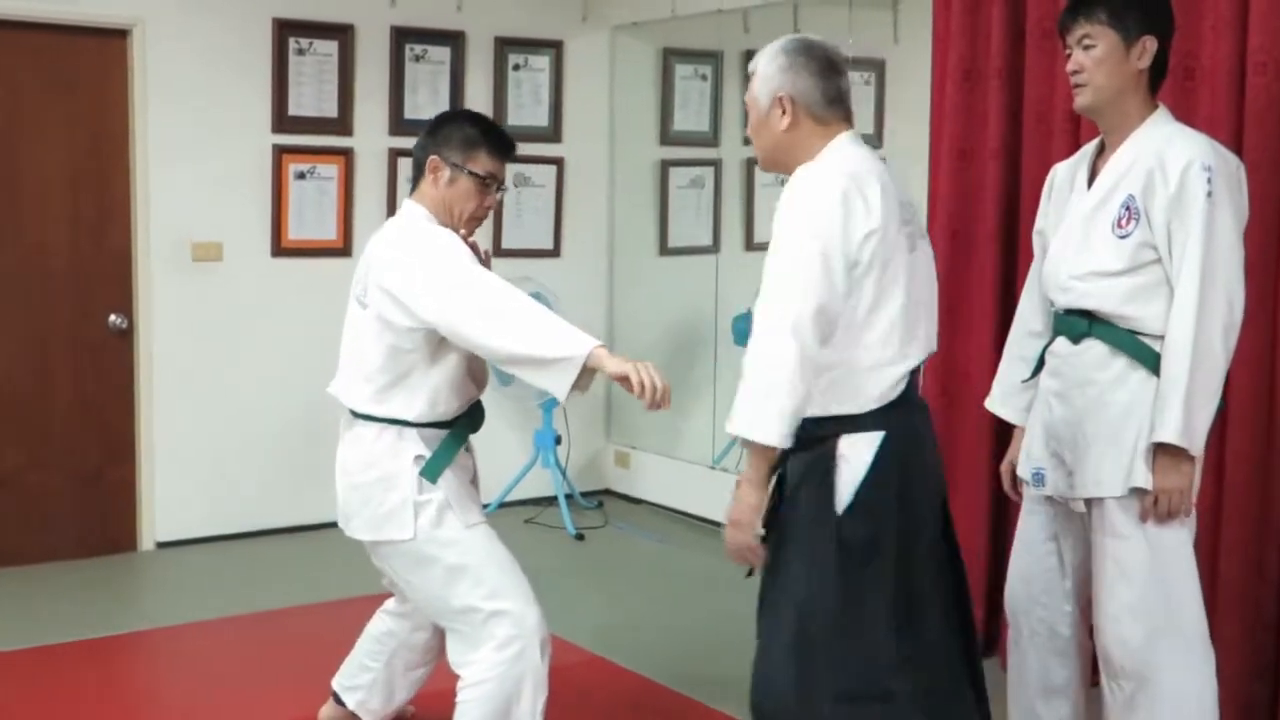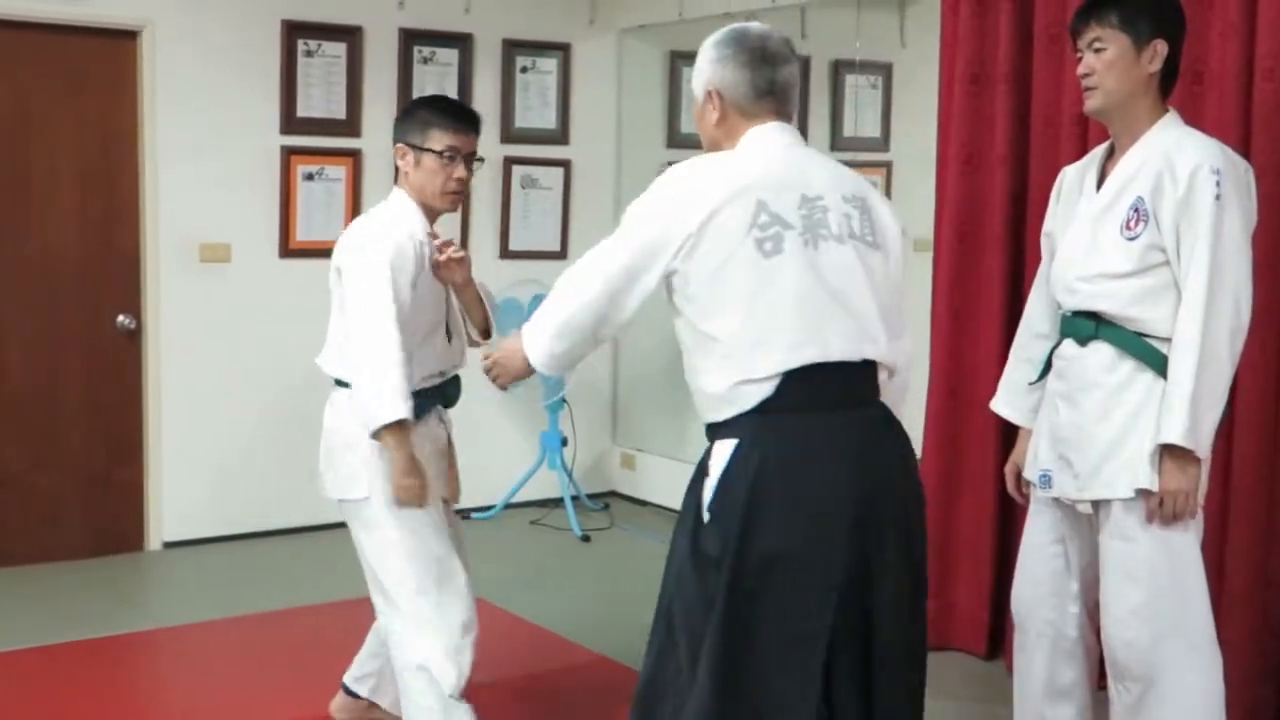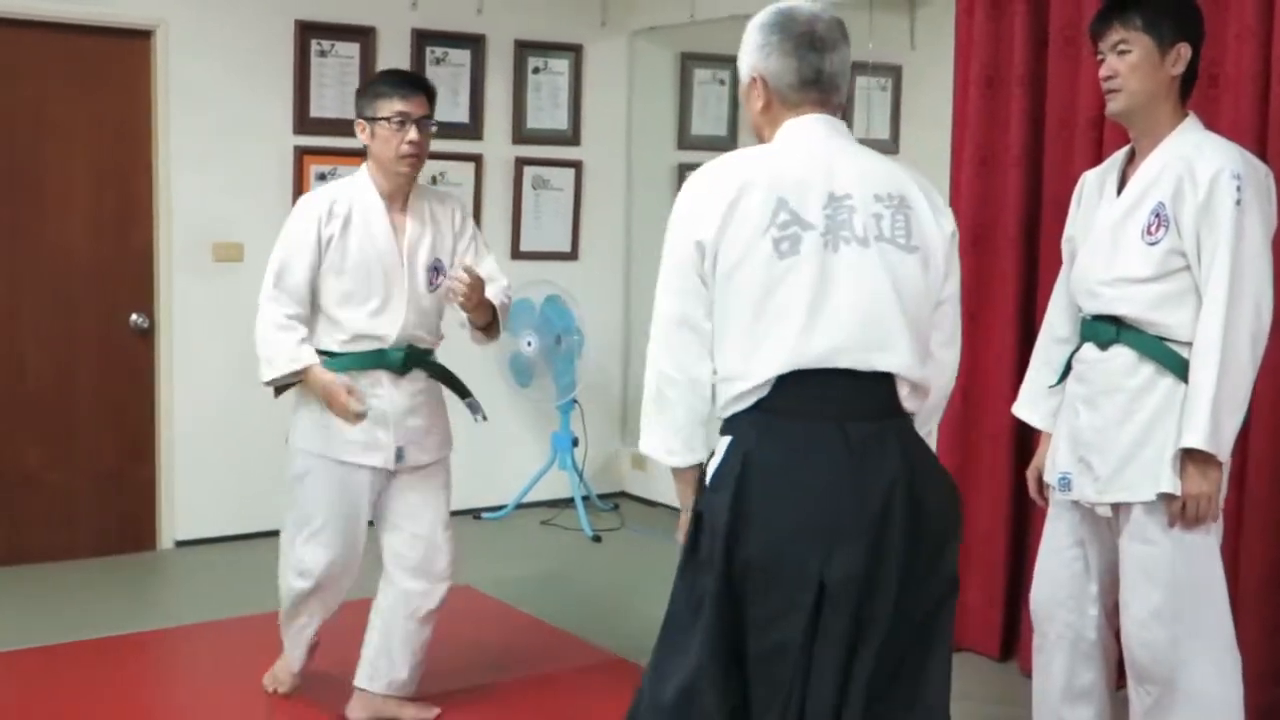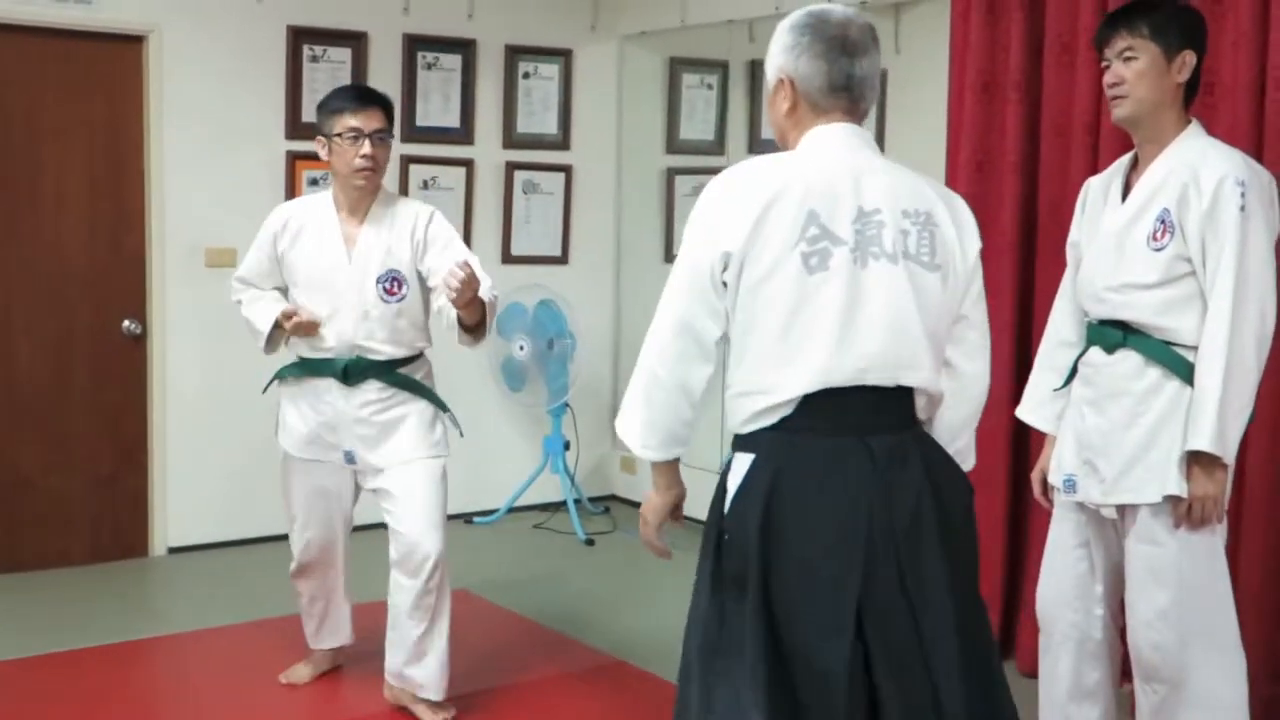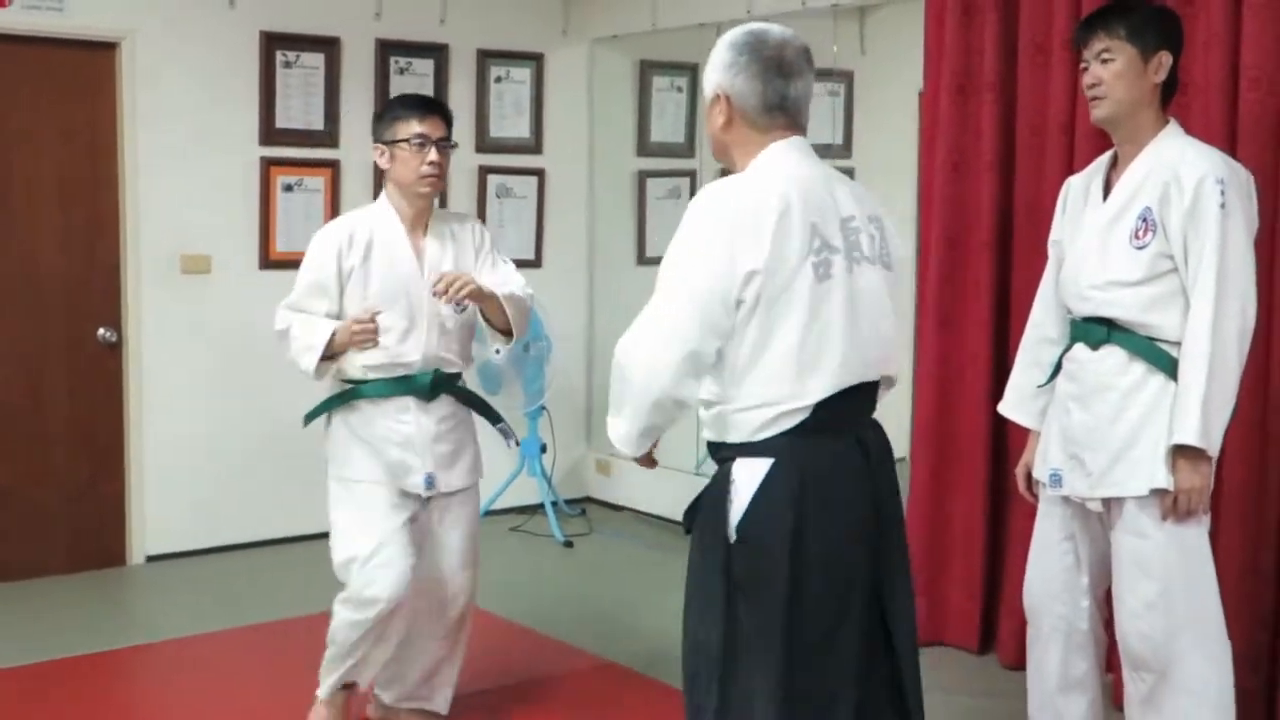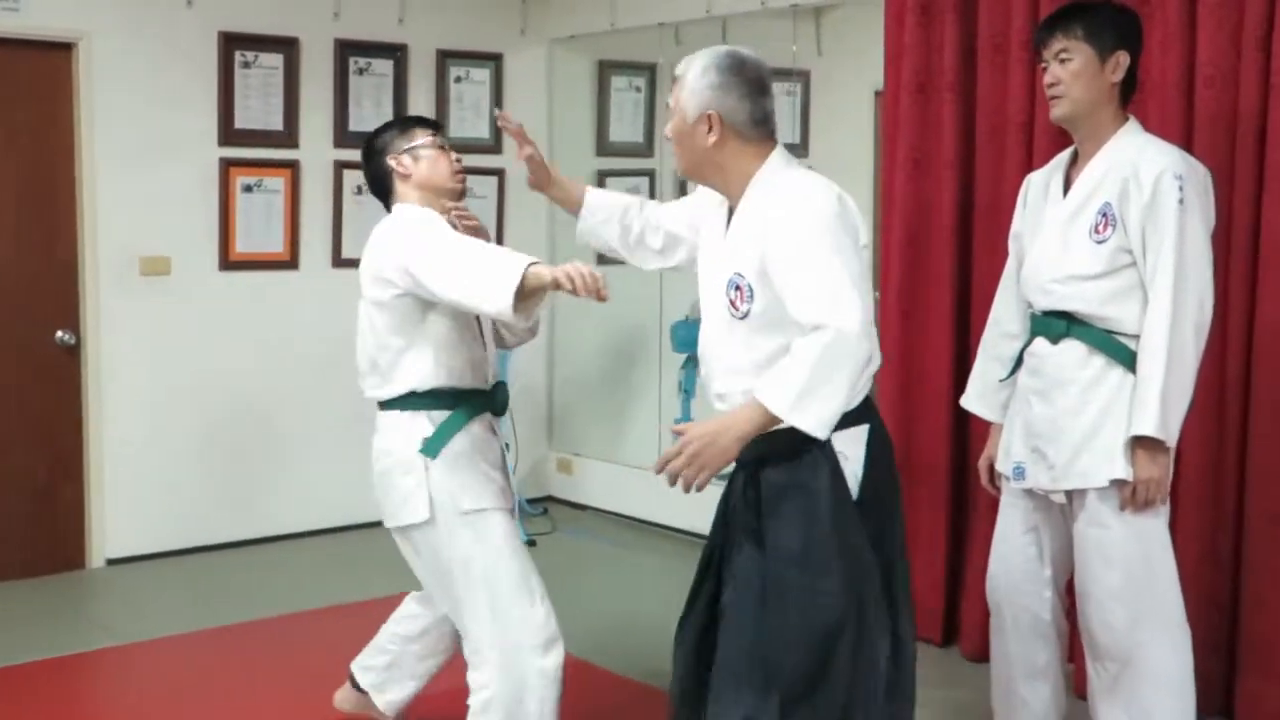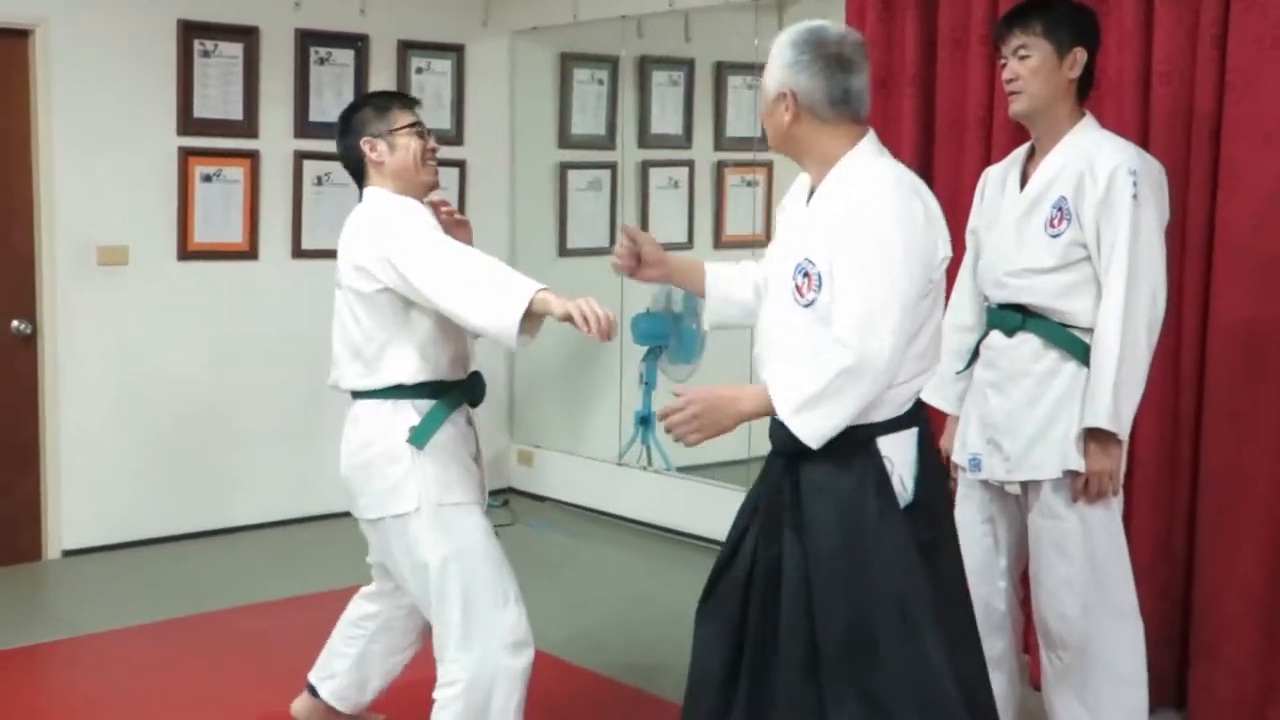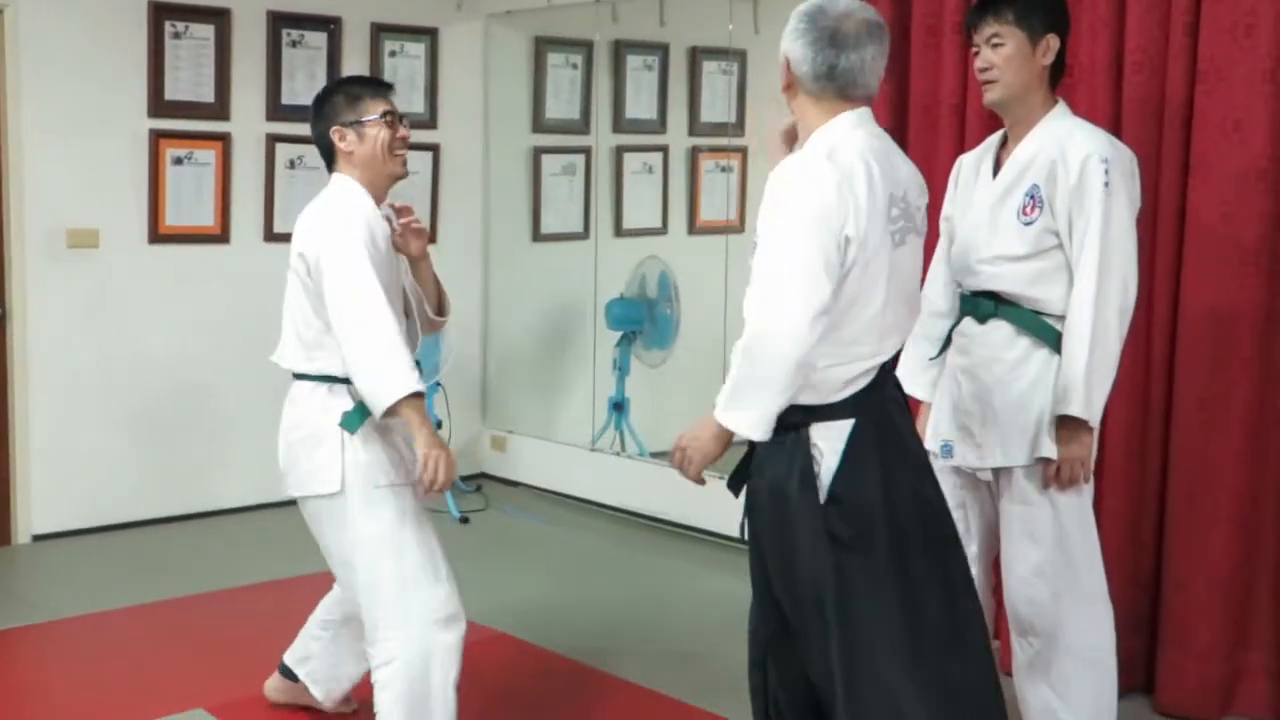
dt=0.4s
person 1, frame 1
left shoulder: (1190, 164)
right shoulder: (1066, 176)
left elbow: (1207, 307)
left wrist: (1177, 444)
right wrist: (1020, 422)
left hip: (1136, 413)
right hip: (1061, 409)
left knee: (1143, 625)
right knee: (1036, 606)
person 1, frame 2
left shoulder: (1200, 166)
right shoulder: (1076, 178)
left elbow: (1215, 309)
left wrist: (1183, 444)
right wrist: (1026, 423)
left hip: (1144, 417)
right hip: (1069, 413)
left knee: (1150, 628)
right knee: (1044, 610)
person 1, frame 3
left shoulder: (1219, 171)
right shoulder: (1095, 183)
left wrist: (1204, 450)
right wrist: (1046, 429)
left hip: (1164, 419)
right hip: (1087, 419)
left knee: (1168, 632)
right knee: (1062, 614)
person 1, frame 4
right shoulder: (1100, 190)
left wrist: (1210, 453)
right wrist: (1051, 431)
left hip: (1169, 426)
right hip: (1092, 423)
left knee: (1176, 631)
right knee: (1067, 613)
person 1, frame 5
left shoulder: (1204, 177)
right shoulder: (1079, 189)
left elbow: (1222, 315)
left wrist: (1195, 445)
right wrist: (1034, 427)
left hip: (1153, 419)
right hip: (1075, 417)
left knee: (1162, 623)
right knee: (1053, 605)
person 1, frame 6
left shoulder: (1163, 173)
right shoulder: (1040, 184)
left elbow: (1180, 309)
left wrist: (1154, 437)
right wrist: (996, 420)
left hip: (1112, 410)
right hip: (1037, 408)
left knee: (1126, 611)
right knee: (1017, 594)
person 1, frame 7
left shoulder: (1116, 168)
right shoulder: (997, 178)
left elbow: (1133, 301)
left wrist: (1105, 429)
right wrist: (951, 412)
left hip: (1065, 402)
right hip: (992, 397)
left knee: (1078, 600)
right knee: (975, 583)
person 1, frame 8
left shoulder: (1088, 156)
right shoulder: (970, 166)
left elbow: (1104, 291)
left wrist: (1077, 415)
right wrist: (925, 399)
left hip: (1039, 389)
right hip: (966, 387)
left knee: (1049, 587)
person 2, frame 1
left shoulder: (824, 189)
right shoulder: (868, 183)
left elbow: (787, 337)
left wrist: (751, 479)
left hip: (852, 457)
right hip: (888, 447)
person 2, frame 2
left shoulder: (696, 188)
right shoulder: (863, 195)
left elbow: (597, 289)
right elbow: (893, 345)
left wrist: (527, 354)
left hip: (767, 464)
right hip: (871, 451)
person 2, frame 3
left shoulder: (722, 185)
right shoulder: (916, 196)
left elbow: (681, 347)
right elbow: (938, 357)
left wrist: (689, 477)
left hip: (771, 466)
right hip: (888, 466)
person 2, frame 4
left shoulder: (745, 192)
right shoulder: (941, 208)
left elbow: (679, 344)
right elbow: (966, 368)
left wrist: (664, 473)
left hip: (788, 481)
right hip: (906, 479)
person 2, frame 5
left shoulder: (733, 204)
right shoulder: (859, 206)
left elbow: (661, 354)
left wrist: (632, 428)
left hip: (778, 486)
right hip: (856, 467)
person 2, frame 6
left shoulder: (806, 206)
right shoulder: (717, 206)
left elbow: (841, 334)
right elbow: (642, 226)
left wrist: (739, 425)
right wrist: (551, 184)
left hip: (825, 471)
right hip: (770, 469)
right knee: (729, 653)
person 2, frame 7
left shoulder: (883, 200)
right shoulder: (812, 193)
left elbow: (866, 353)
right elbow: (772, 291)
left wrist: (741, 402)
right wrist: (667, 267)
left hip: (867, 472)
right hip: (810, 463)
right knee: (747, 630)
person 2, frame 8
left shoulder: (812, 173)
right shoulder: (892, 166)
left elbow: (782, 327)
left wrist: (720, 427)
left hip: (824, 444)
right hip: (867, 425)
left knee: (888, 661)
right knee: (804, 638)
person 3, frame 1
left shoulder: (412, 245)
right shoulder: (419, 251)
left elbow: (468, 334)
right elbow: (494, 319)
left wrist: (476, 280)
right wrist: (606, 360)
left hip: (408, 463)
right hip: (405, 473)
left knee: (429, 598)
right knee: (509, 628)
person 3, frame 2
left shoulder: (430, 240)
right shoulder: (384, 236)
left elbow: (477, 332)
right elbow: (372, 341)
left wrist: (463, 283)
right wrist: (400, 450)
left hip: (421, 430)
right hip: (376, 440)
left knee: (429, 590)
right knee: (437, 609)
person 3, frame 3
left shoulder: (449, 213)
right shoulder: (324, 209)
left elbow: (493, 300)
right elbow: (277, 305)
left wrist: (480, 305)
right wrist: (316, 377)
left hip: (418, 401)
right hip: (338, 403)
left knee: (425, 558)
right knee: (322, 554)
right ankle: (296, 647)
person 3, frame 4
left shoulder: (419, 221)
right shoulder: (288, 224)
left elbow: (472, 307)
right elbow: (248, 288)
left wrist: (470, 302)
right wrist: (280, 321)
left hip: (400, 404)
right hip: (317, 403)
left knee: (422, 546)
right knee: (315, 544)
right ankle: (326, 644)
person 3, frame 5
left shoulder: (467, 234)
right shoulder: (344, 237)
left elbow: (517, 314)
right elbow: (296, 321)
left wrist: (480, 292)
right wrist: (345, 335)
left hip: (447, 422)
right hip: (369, 425)
left knee: (449, 585)
right knee: (382, 582)
person 3, frame 6
left shoulder: (436, 240)
right shoulder: (408, 233)
left elbow: (514, 328)
right elbow: (470, 274)
left wrist: (479, 250)
right wrist: (550, 274)
left hip: (444, 448)
right hip: (433, 453)
left knee: (447, 598)
right knee: (521, 636)
person 3, frame 7
left shoulder: (404, 225)
right shoulder: (387, 223)
left elbow: (456, 289)
right elbow: (457, 282)
left wrist: (464, 244)
right wrist: (556, 304)
left hip: (402, 439)
right hip: (410, 444)
left knee: (400, 589)
right knee: (490, 632)
person 3, frame 8
left shoulder: (375, 219)
right shoulder: (339, 219)
left elbow: (429, 318)
right elbow: (367, 328)
left wrist: (418, 257)
right wrist: (419, 422)
left hip: (366, 426)
right hip: (343, 430)
left knee: (382, 586)
right knee: (424, 610)
